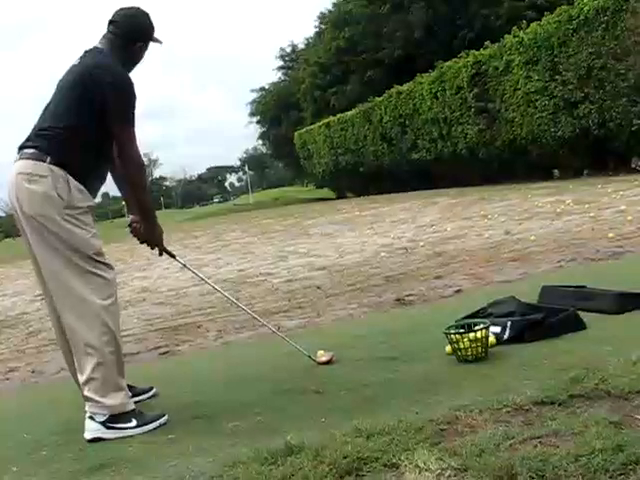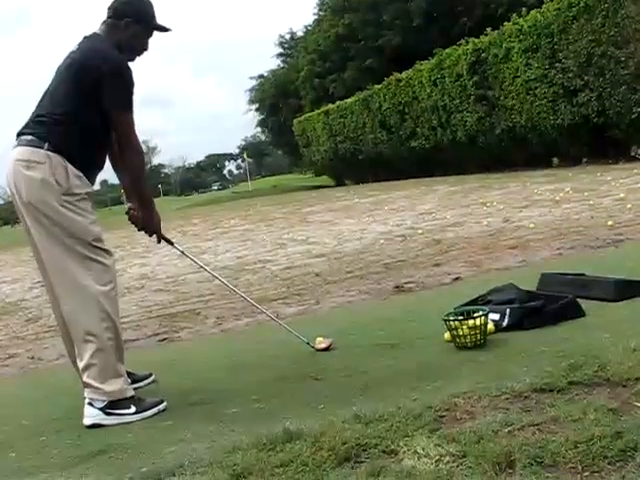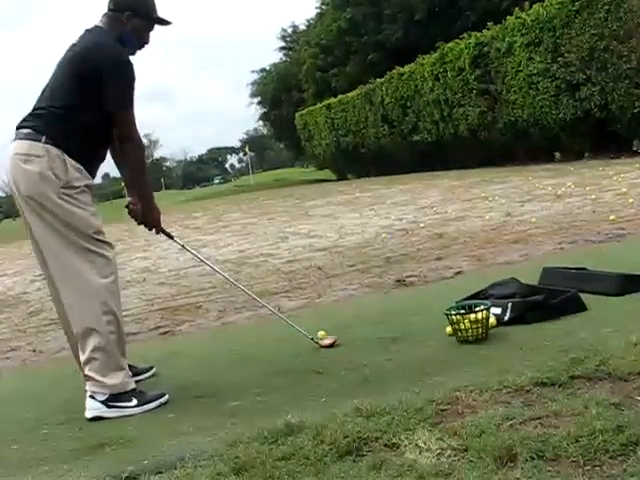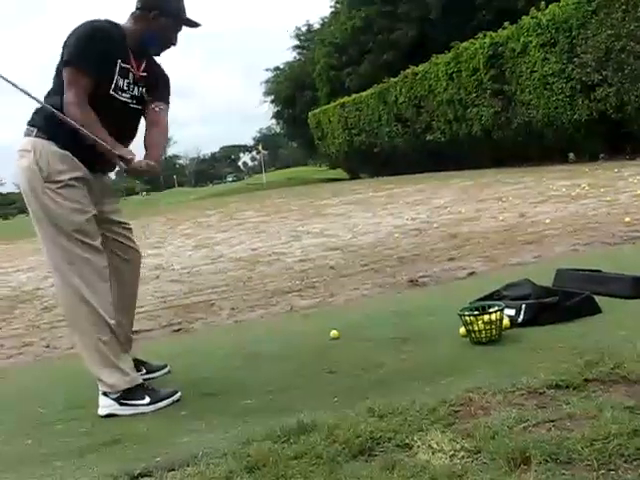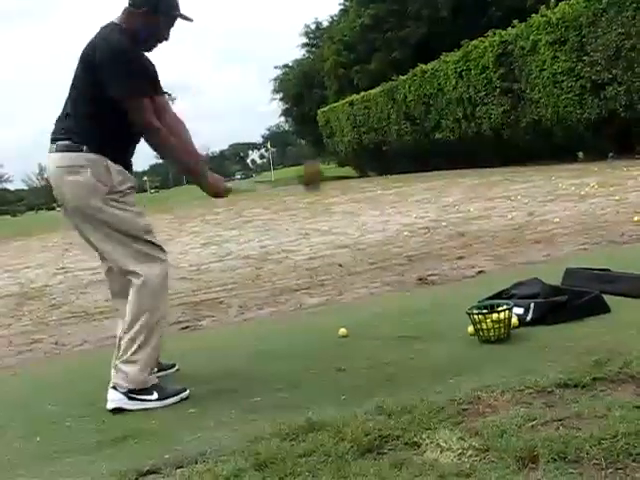
dt=0.5s
person 1, frame 1
left shoulder: (88, 69)
right shoulder: (113, 79)
left elbow: (109, 154)
right elbow: (128, 157)
left wrist: (134, 211)
right wrist: (149, 219)
left hip: (32, 180)
right hip: (50, 183)
left knee: (71, 295)
right knee: (93, 291)
left ankle: (104, 388)
right ankle: (106, 412)
person 1, frame 2
left shoulder: (89, 55)
right shoulder: (110, 64)
left elbow: (110, 141)
right elbow: (127, 143)
left wrist: (133, 199)
right wrist: (147, 206)
left hip: (32, 167)
right hip: (49, 171)
left knee: (72, 281)
right knee: (91, 277)
left ankle: (103, 374)
right ankle: (105, 397)
person 1, frame 3
left shoulder: (90, 48)
right shoulder: (111, 57)
left elbow: (111, 135)
right elbow: (127, 137)
left wrist: (133, 193)
right wrist: (147, 200)
left hip: (33, 161)
right hip: (49, 164)
left knee: (71, 274)
right knee: (92, 270)
left ankle: (104, 367)
right ankle: (107, 390)
person 1, frame 4
left shoulder: (155, 75)
right shoulder: (95, 35)
left elbow: (157, 121)
right elbow: (73, 103)
left wrist: (150, 163)
right wrist: (115, 151)
left hip: (93, 169)
right hip: (51, 159)
left knee: (123, 256)
right knee: (85, 271)
left ankle: (120, 359)
right ankle: (117, 388)
person 1, frame 5
left shoulder: (124, 49)
right shoulder: (118, 47)
left elbow: (169, 119)
right elbow: (150, 127)
left wrist: (202, 167)
right wrist: (201, 177)
left hip: (83, 165)
right hip: (89, 167)
left knee: (133, 263)
right knee: (149, 266)
left ankle: (136, 357)
right ankle: (131, 384)
